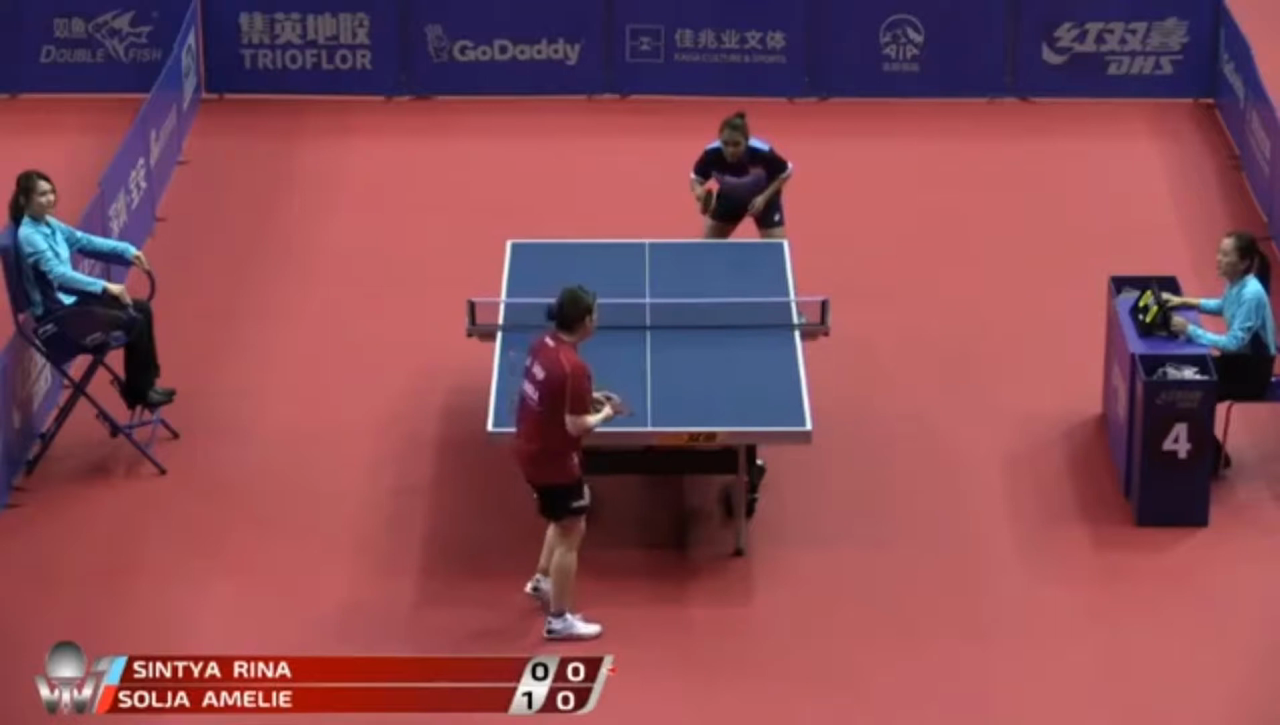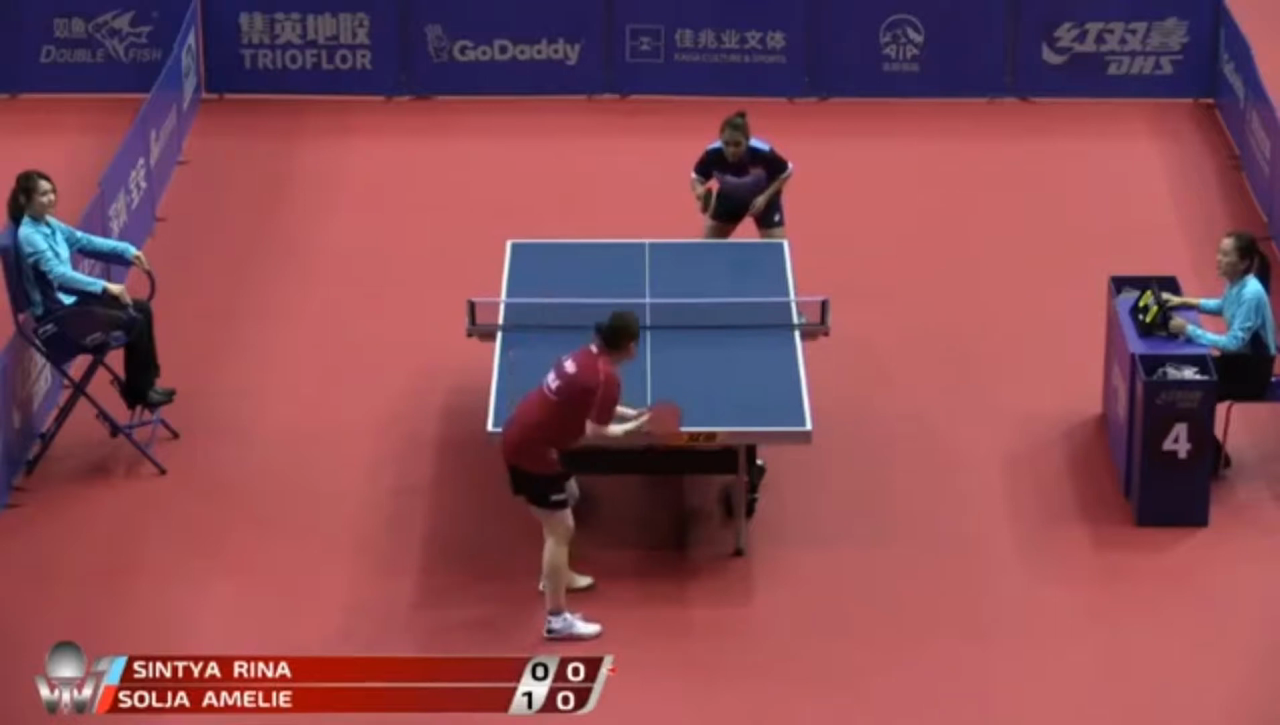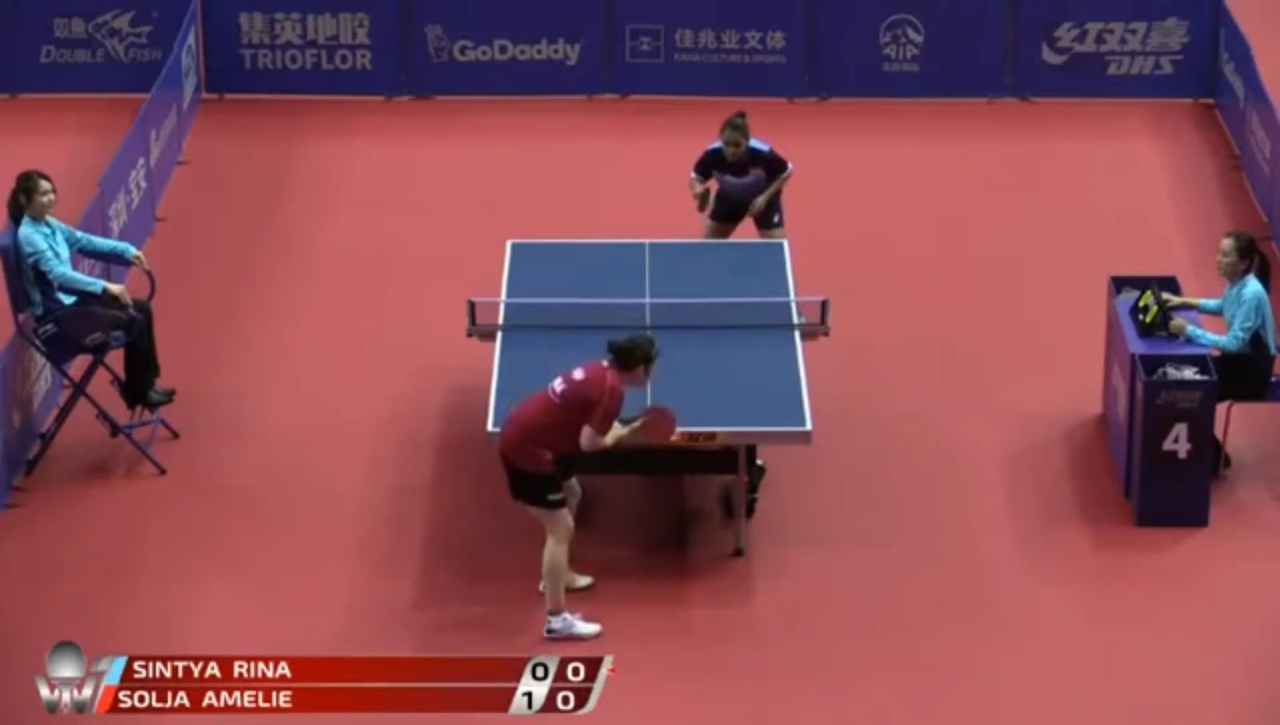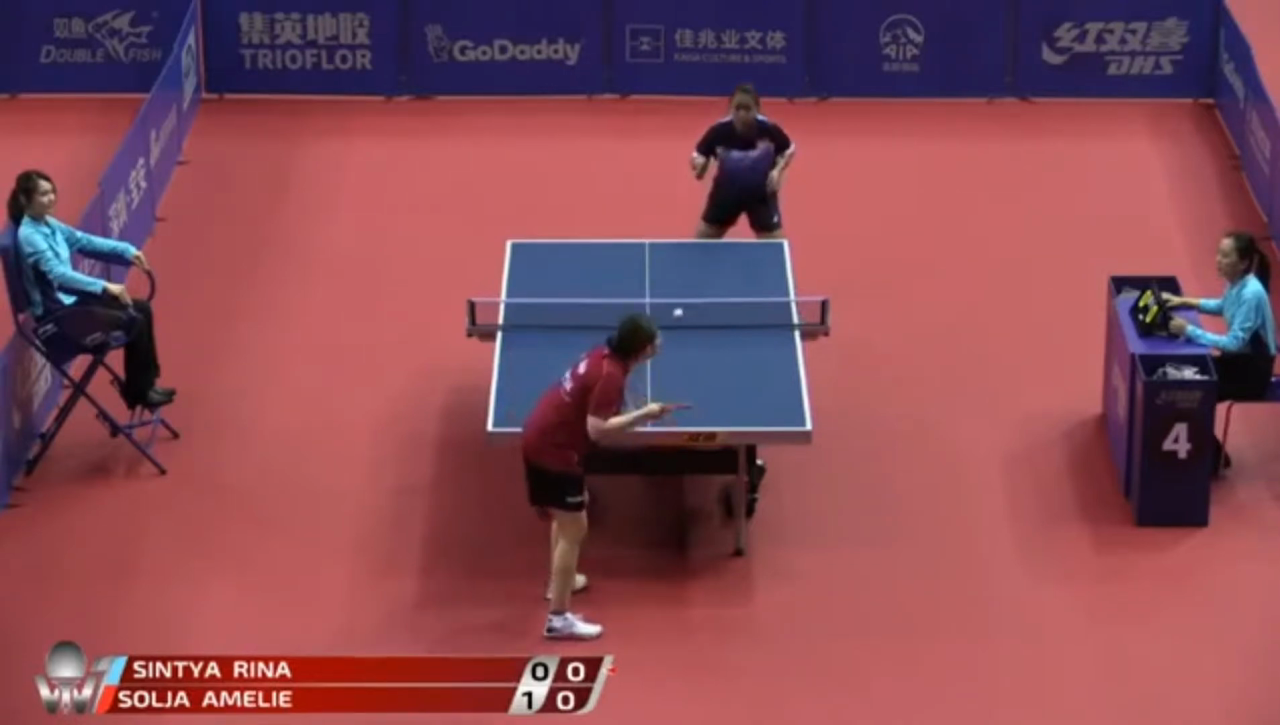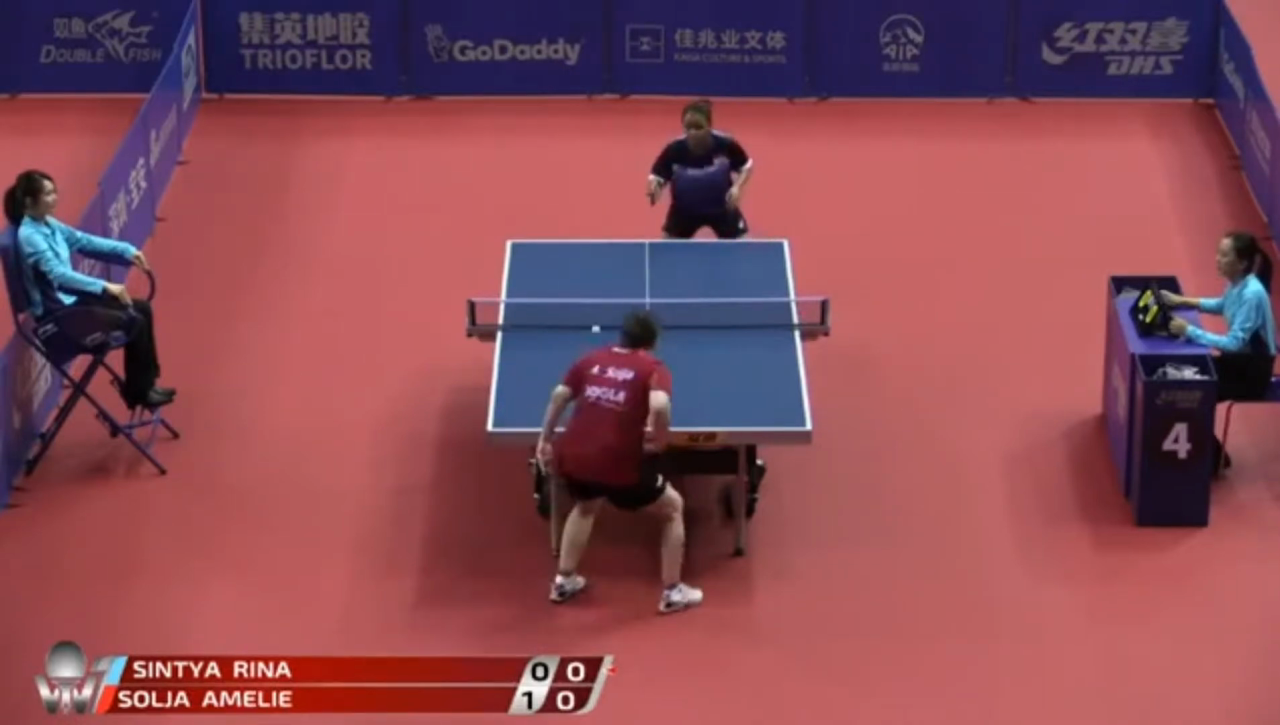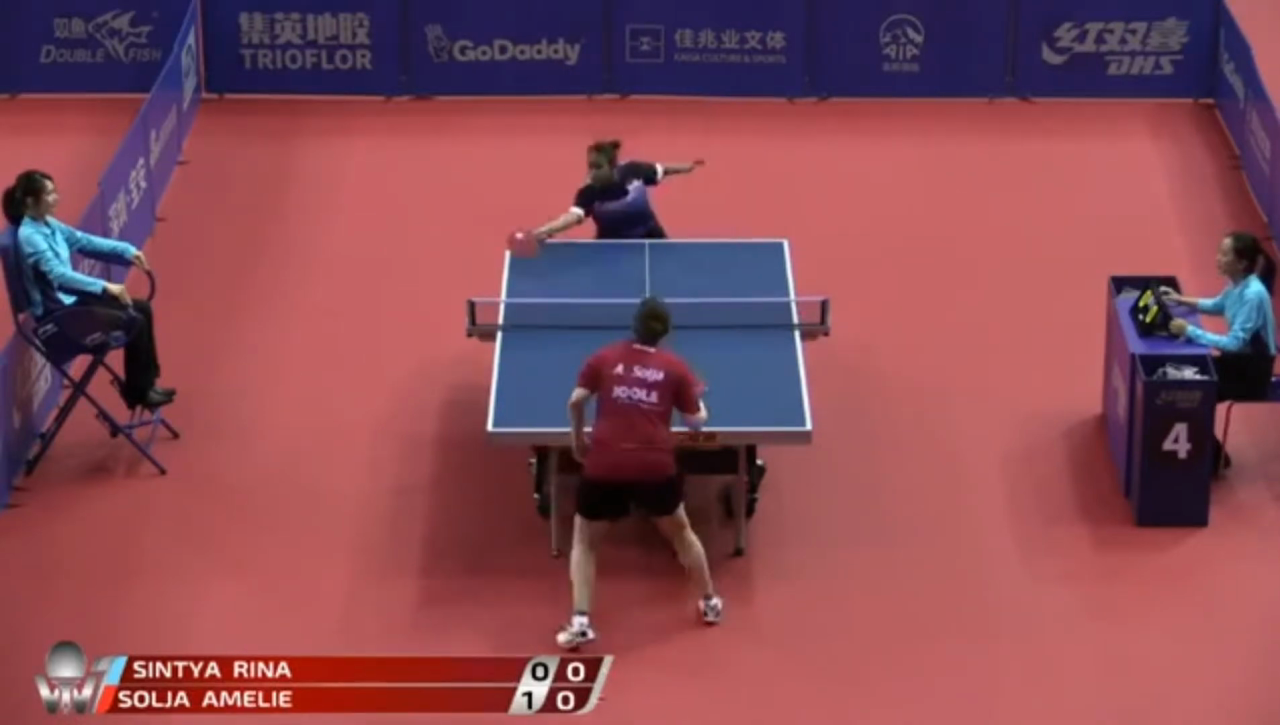
dt=0.5s
person 1, frame 1
left shoulder: (542, 345)
right shoulder: (573, 366)
right elbow: (576, 426)
left wrist: (589, 397)
right wrist: (606, 413)
left hip: (533, 449)
right hip: (553, 459)
left knee: (566, 519)
right knee: (571, 534)
left ankle: (543, 580)
right ankle: (559, 620)
person 1, frame 2
left shoulder: (587, 356)
right shoulder: (607, 377)
right elbow: (595, 433)
left wrist: (629, 414)
right wrist: (634, 425)
left hip: (522, 435)
right hip: (531, 450)
left knee: (568, 497)
right knee: (560, 529)
left ankle: (555, 575)
right ankle: (557, 619)
person 1, frame 3
left shoulder: (599, 371)
right shoulder: (612, 390)
right elbow: (590, 443)
left wrist: (622, 427)
right wrist: (627, 431)
left hip: (524, 434)
right hip: (527, 449)
left knee: (571, 495)
right knee: (561, 529)
left ankle: (557, 576)
right ankle: (557, 620)
person 1, frame 4
left shoulder: (604, 354)
right shoulder: (610, 374)
right elbow: (597, 430)
right wrist: (643, 414)
left hip: (541, 437)
right hip: (554, 451)
left knee: (565, 513)
right knee: (573, 532)
left ankle: (561, 583)
right ankle: (558, 620)
person 1, frame 5
left shoulder: (590, 360)
right shoulder: (653, 368)
left elbow: (559, 397)
right elbow: (659, 407)
left wrist: (545, 440)
right wrist: (659, 440)
left hip: (574, 459)
right hip: (620, 466)
left knee: (585, 506)
right knee: (673, 510)
left ankle: (564, 581)
right ankle: (672, 592)
person 1, frame 6
left shoulder: (603, 358)
right shoulder: (677, 369)
left elbow: (575, 401)
right elbow: (695, 421)
left wrist: (577, 437)
right wrist: (700, 405)
left hip: (603, 467)
right hip: (655, 468)
left knee: (583, 541)
right knee: (680, 533)
left ankle: (580, 622)
right ankle: (709, 603)
person 2, frame 1
left shoulder: (1251, 294)
right shoulder: (1236, 283)
left elbow: (1233, 343)
right elbow: (1222, 306)
left wrist: (1189, 330)
right wrist: (1185, 301)
left hip: (1254, 369)
right hip: (1239, 358)
left ankle: (1215, 456)
person 2, frame 2
left shoulder: (1251, 294)
right shoulder: (1236, 283)
left elbow: (1233, 343)
right elbow: (1222, 306)
left wrist: (1189, 330)
right wrist: (1185, 301)
left hip: (1254, 369)
right hip: (1239, 357)
left ankle: (1215, 456)
person 2, frame 3
left shoulder: (1251, 294)
right shoulder: (1236, 283)
left elbow: (1233, 343)
right elbow: (1222, 306)
left wrist: (1189, 330)
right wrist: (1184, 301)
left hip: (1254, 369)
right hip: (1240, 358)
left ankle: (1215, 456)
person 2, frame 4
left shoulder: (1251, 293)
right shoulder: (1236, 284)
left elbow: (1233, 343)
right elbow: (1222, 306)
left wrist: (1189, 330)
right wrist: (1184, 301)
left hip: (1254, 369)
right hip: (1240, 358)
left ankle: (1215, 456)
person 2, frame 5
left shoulder: (1252, 294)
right shoulder: (1237, 284)
left elbow: (1234, 343)
right elbow: (1222, 305)
left wrist: (1189, 331)
right wrist: (1183, 301)
left hip: (1254, 370)
right hip: (1240, 358)
left ankle: (1214, 456)
person 2, frame 6
left shoulder: (1253, 294)
right shoulder: (1237, 284)
left elbow: (1234, 343)
right elbow: (1217, 306)
left wrist: (1189, 331)
right wrist: (1182, 300)
left hip: (1254, 370)
right hip: (1240, 358)
left ankle: (1214, 456)
person 3, frame 1
left shoulder: (49, 224)
right shoulder: (28, 236)
left elbow: (85, 241)
right elbow: (58, 274)
left wrist: (127, 250)
right wrist: (104, 286)
left hip: (72, 296)
right hip: (56, 310)
left knee: (142, 309)
right knee: (134, 322)
left ankle: (145, 382)
right ankle: (138, 391)
person 3, frame 2
left shoulder: (48, 223)
right shoulder: (28, 235)
left elbow: (85, 240)
right elbow: (58, 274)
left wrist: (126, 250)
right wrist: (104, 286)
left hip: (72, 296)
right hip: (56, 310)
left knee: (142, 309)
right knee: (134, 322)
left ankle: (145, 382)
right ankle: (138, 391)
person 3, frame 3
left shoulder: (48, 223)
right shoulder: (28, 235)
left elbow: (85, 241)
right elbow: (58, 274)
left wrist: (126, 250)
right wrist: (104, 286)
left hip: (72, 296)
right hip: (56, 310)
left knee: (142, 310)
right knee: (134, 322)
left ankle: (146, 382)
right ankle: (138, 392)
person 3, frame 4
left shoulder: (48, 223)
right shoulder: (28, 236)
left elbow: (84, 241)
right elbow: (58, 274)
left wrist: (126, 250)
right wrist: (104, 286)
left hip: (71, 296)
right hip: (56, 310)
left knee: (142, 309)
right knee: (134, 322)
left ankle: (145, 382)
right ankle: (138, 392)
person 3, frame 5
left shoulder: (48, 223)
right shoulder: (29, 236)
left elbow: (84, 241)
right elbow: (58, 274)
left wrist: (126, 250)
right wrist: (105, 286)
left hip: (72, 296)
right hip: (56, 310)
left knee: (142, 310)
right knee: (134, 323)
left ankle: (145, 382)
right ankle: (139, 392)
person 3, frame 6
left shoulder: (48, 223)
right shoulder: (29, 236)
left elbow: (84, 240)
right elbow: (58, 274)
left wrist: (126, 250)
right wrist: (105, 287)
left hip: (72, 296)
right hip: (57, 310)
left knee: (142, 309)
right knee: (134, 323)
left ankle: (146, 382)
right ankle: (138, 392)
